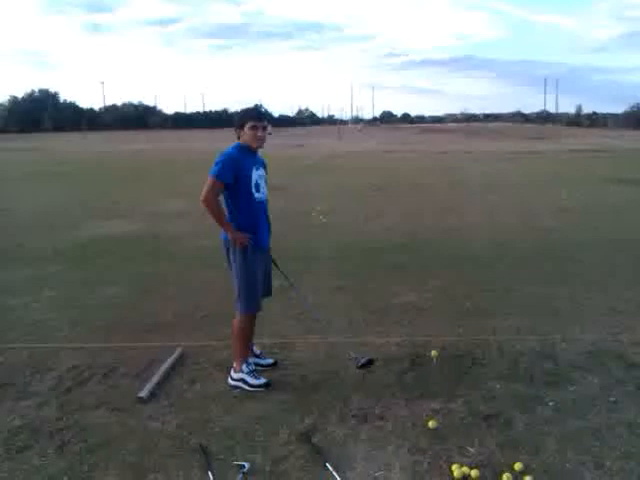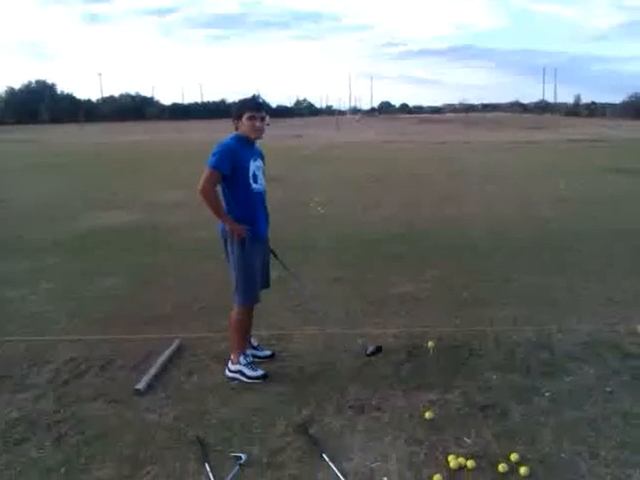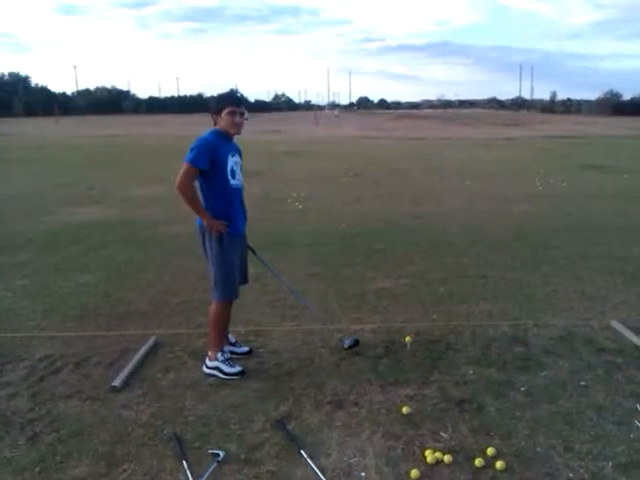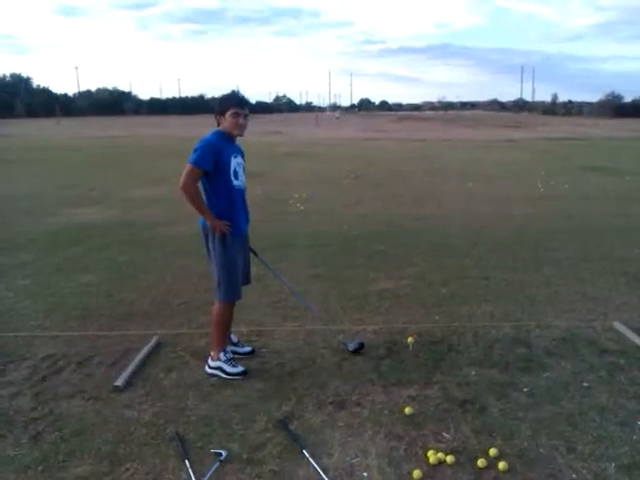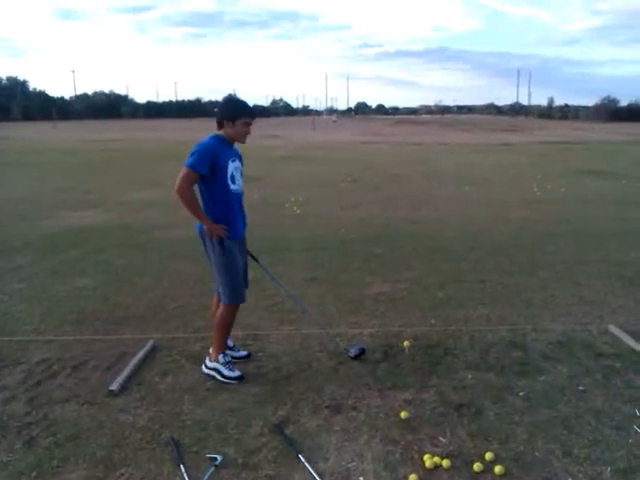
dt=0.3s
person 1, frame 1
left shoulder: (259, 161)
right shoulder: (231, 157)
right elbow: (208, 196)
right wrist: (231, 231)
left hip: (260, 241)
right hip: (243, 244)
left knee: (254, 302)
right knee: (246, 306)
left ankle: (249, 351)
right ankle: (239, 369)
person 1, frame 2
left shoulder: (256, 152)
right shoulder: (228, 149)
right elbow: (205, 188)
right wrist: (229, 223)
left hip: (258, 232)
right hip: (241, 235)
left knee: (252, 294)
right knee: (244, 298)
left ankle: (246, 343)
right ankle: (236, 361)
person 1, frame 3
left shoulder: (233, 147)
right shoulder: (207, 143)
right elbow: (182, 183)
right wrist: (207, 218)
left hip: (236, 228)
right hip: (219, 231)
left knee: (230, 290)
right knee: (223, 294)
left ankle: (224, 339)
right ankle: (214, 357)
person 1, frame 4
left shoulder: (236, 149)
right shoulder: (210, 145)
right elbow: (187, 184)
right wrist: (211, 219)
left hip: (238, 228)
right hip: (222, 231)
left knee: (233, 290)
right knee: (226, 294)
left ankle: (226, 339)
right ankle: (216, 357)
person 1, frame 5
left shoulder: (234, 153)
right shoulder: (207, 149)
right elbow: (181, 187)
right wrist: (207, 223)
left hip: (235, 232)
right hip: (219, 235)
left knee: (224, 292)
right knee: (232, 297)
left ankle: (222, 344)
right ankle: (214, 358)
